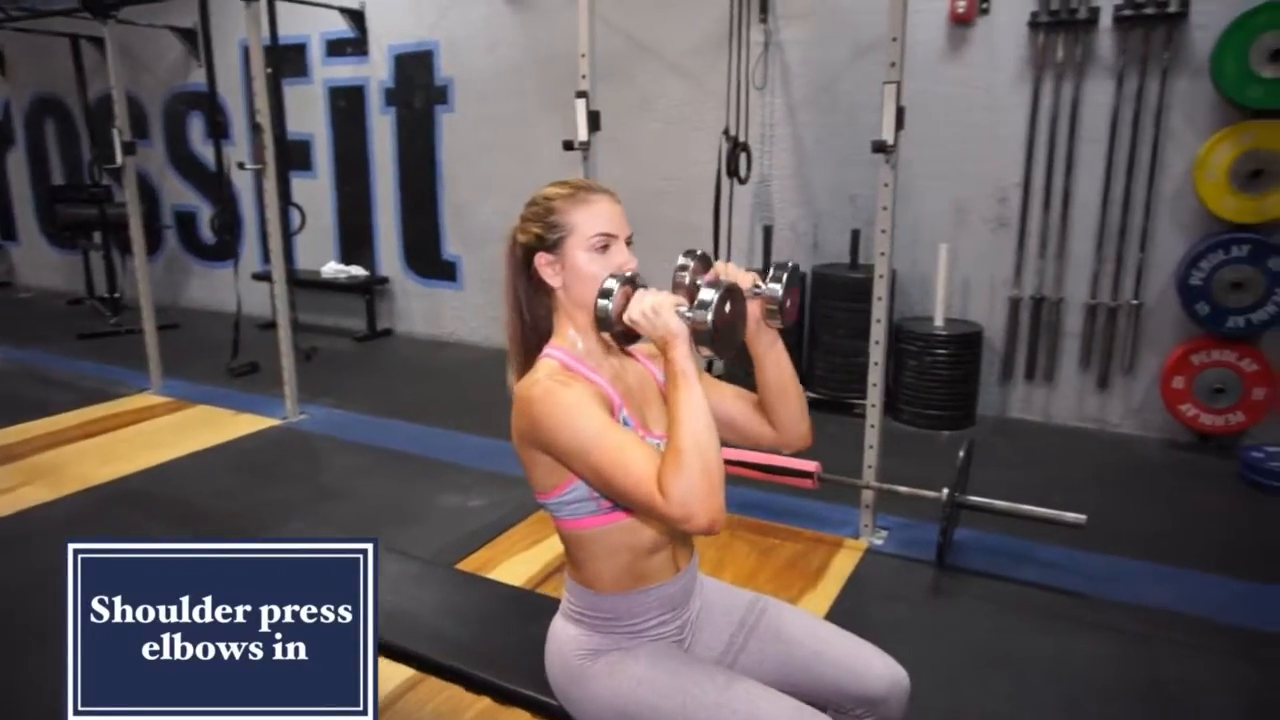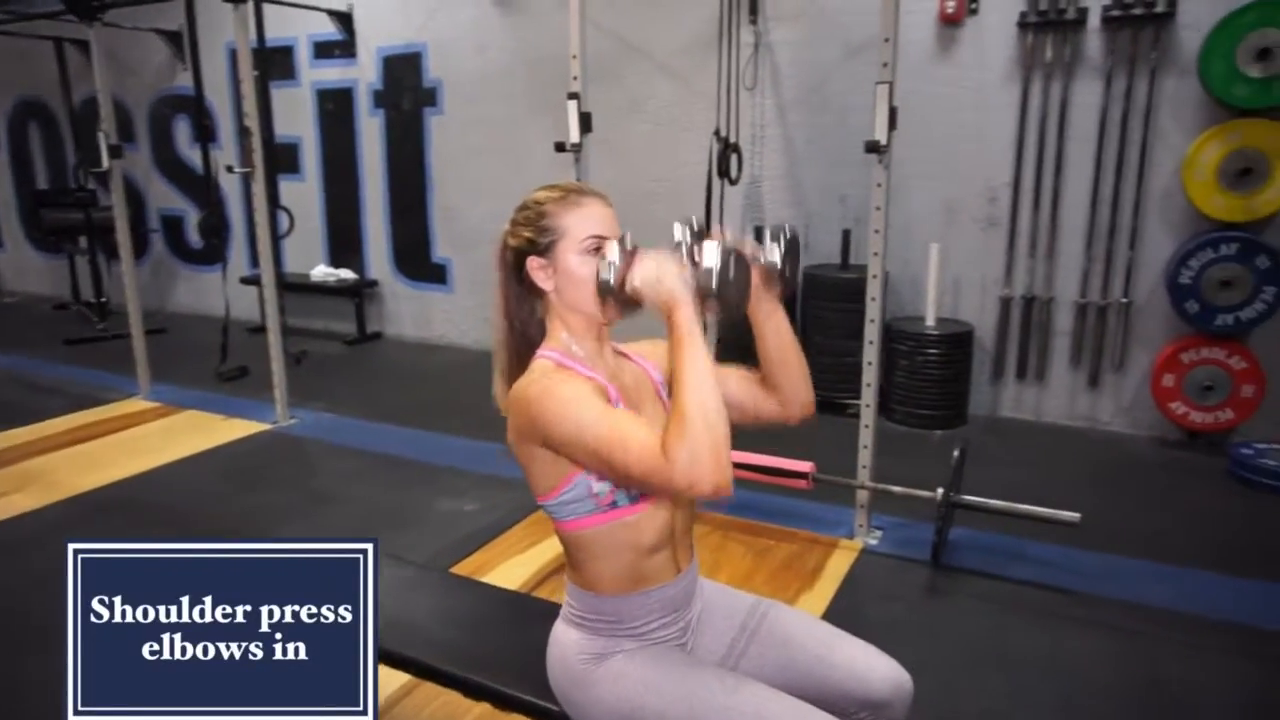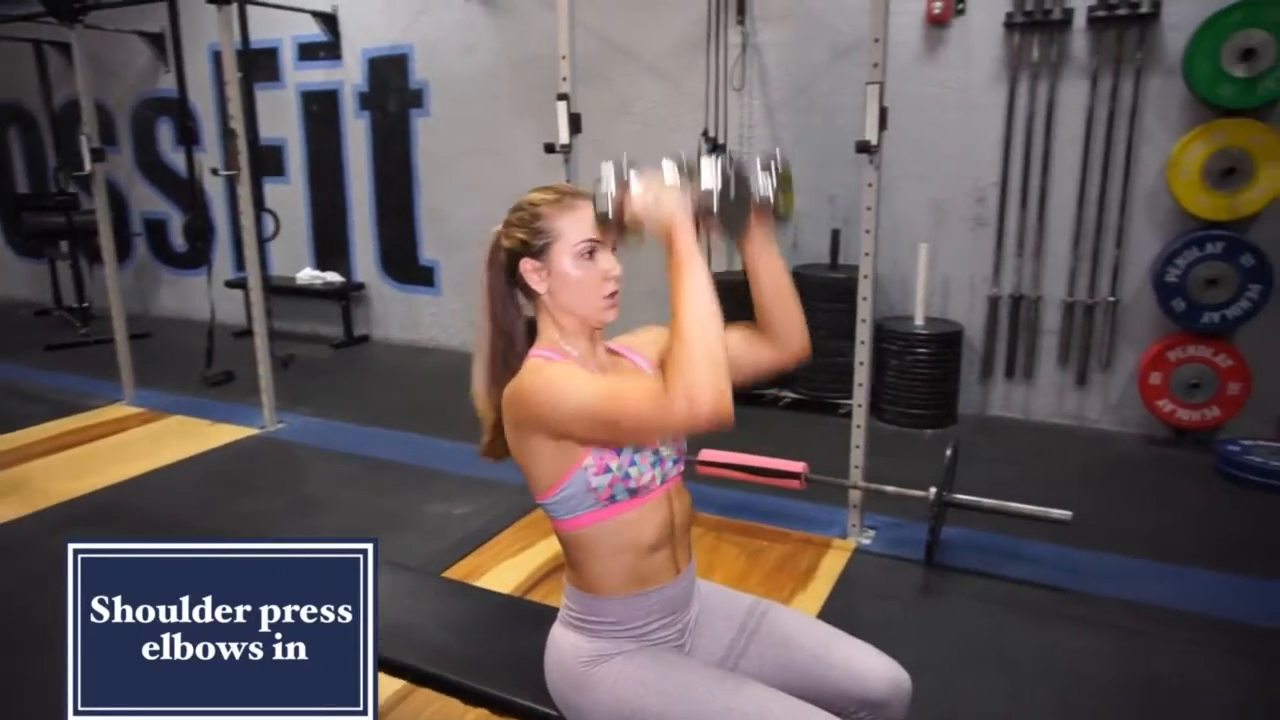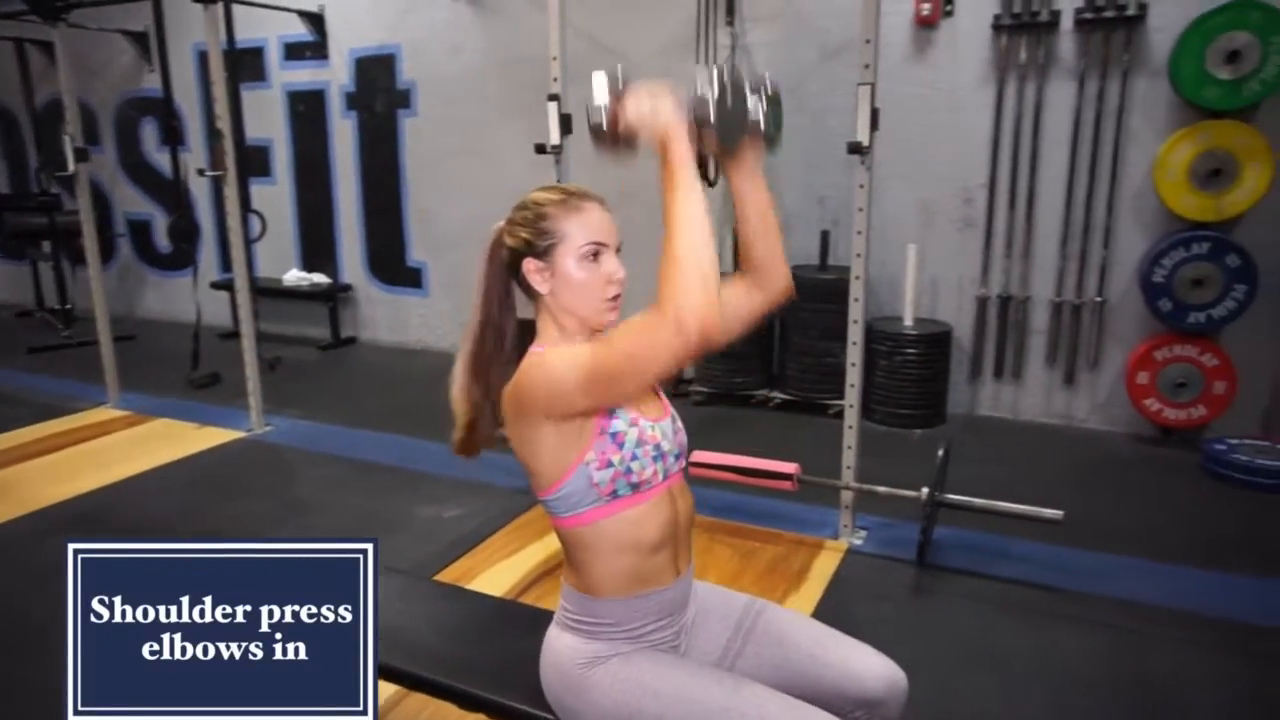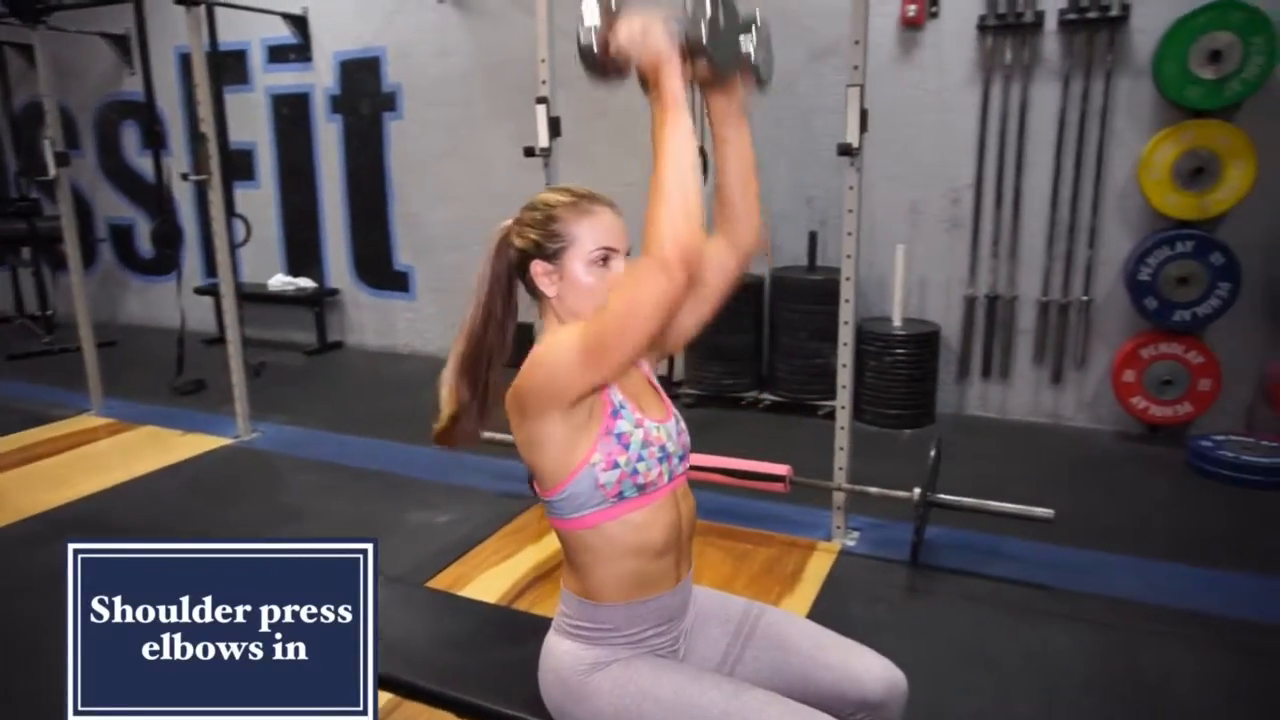
dt=0.1s
person 1, frame 1
left shoulder: (646, 362)
right shoulder: (549, 394)
left elbow: (790, 434)
right elbow: (697, 509)
left wrist: (756, 327)
right wrist: (679, 350)
left hip: (694, 607)
right hip: (612, 648)
person 1, frame 2
left shoulder: (643, 361)
right shoulder: (544, 395)
left elbow: (793, 403)
right elbow: (706, 474)
left wrist: (757, 292)
right wrist: (681, 313)
left hip: (695, 609)
right hip: (615, 650)
person 1, frame 3
left shoulder: (637, 354)
right shoulder: (540, 388)
left elbow: (787, 345)
right elbow: (703, 404)
left wrist: (753, 229)
right wrist: (680, 235)
left hip: (692, 613)
right hip: (612, 653)
person 1, frame 4
left shoulder: (626, 363)
right shoulder: (538, 384)
left elbow: (768, 286)
right elbow: (691, 321)
left wrist: (742, 162)
right wrist: (675, 154)
left hip: (688, 614)
right hip: (609, 655)
person 1, frame 5
left shoulder: (629, 360)
right shoulder: (546, 386)
left elbow: (735, 243)
right elbow: (674, 258)
left wrist: (725, 103)
right wrist: (665, 76)
left hip: (686, 620)
right hip: (607, 662)
